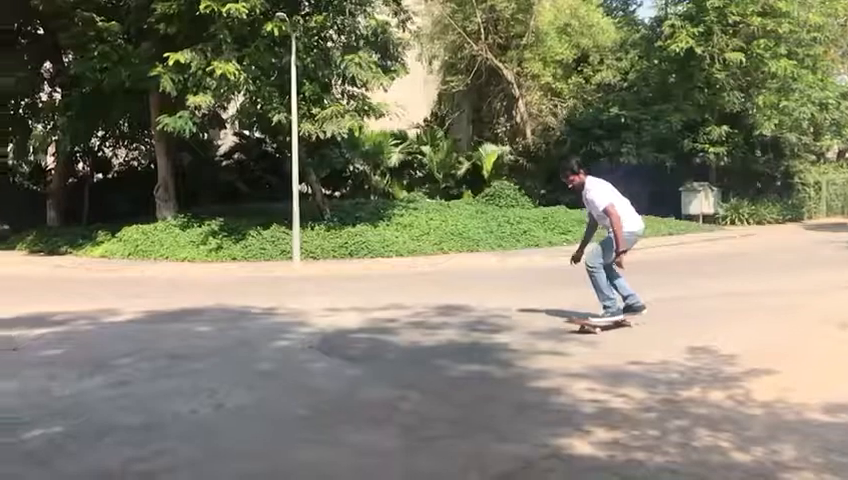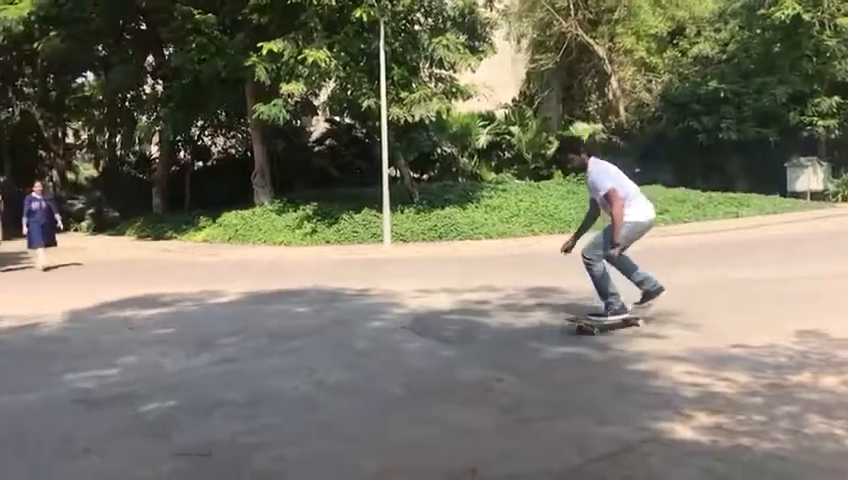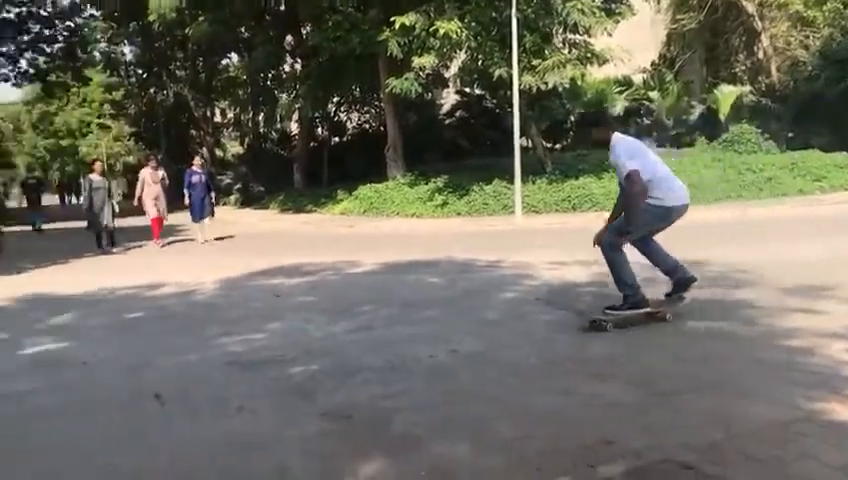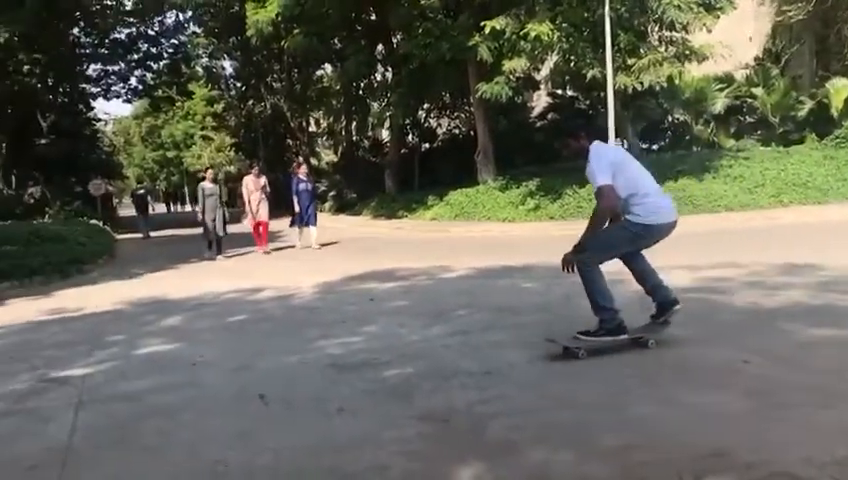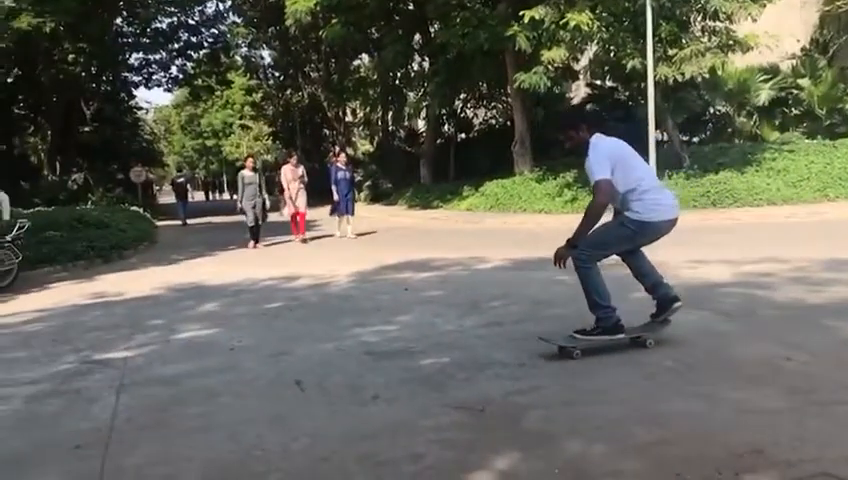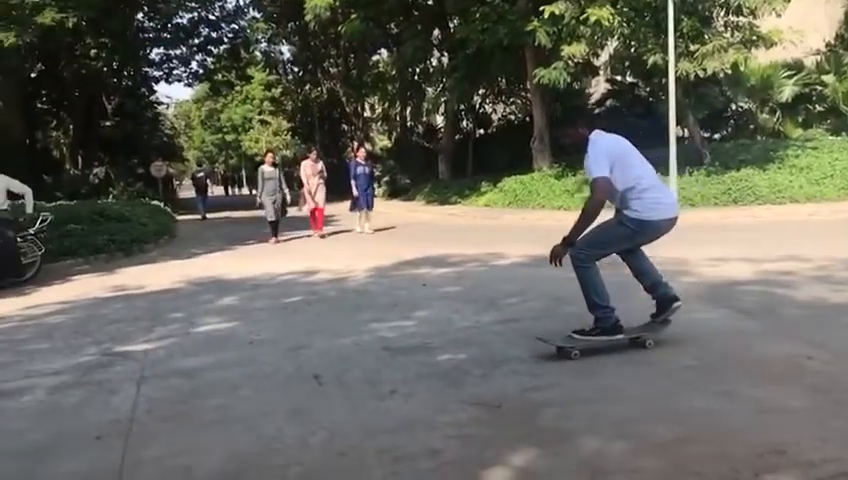
dt=0.4s
person 1, frame 1
left shoulder: (595, 190)
right shoulder: (587, 191)
left elbow: (615, 217)
right elbow: (592, 222)
left wrist: (620, 251)
right wrist: (581, 249)
left hip: (628, 227)
right hip: (629, 228)
left knee: (593, 263)
right knee: (603, 264)
left ankle: (612, 309)
right ankle: (633, 303)
person 1, frame 2
left shoulder: (597, 172)
right shoulder: (593, 173)
left elbow: (617, 203)
right elbow: (594, 211)
left wrist: (615, 243)
right wrist: (574, 238)
left hip: (634, 217)
right hip: (642, 216)
left knee: (591, 255)
right knee: (611, 253)
left ankle: (614, 307)
right ankle: (650, 286)
person 1, frame 3
left shoulder: (619, 150)
right shoulder: (625, 144)
left elbow: (637, 188)
right elbow: (626, 192)
left wrist: (624, 231)
right wrist: (608, 226)
left hip: (665, 202)
right hip: (678, 199)
left knee: (609, 241)
right knee: (639, 236)
left ankle: (634, 299)
right ankle: (681, 277)
person 1, frame 4
left shoulder: (596, 160)
right shoulder: (608, 152)
left elbow: (606, 205)
left wrist: (578, 249)
right wrist: (611, 239)
left hip: (647, 220)
right hip: (667, 215)
left knee: (585, 259)
right knee: (624, 247)
left ankle: (611, 324)
right ankle: (665, 299)
person 1, frame 5
left shoulder: (596, 153)
right shoulder: (610, 144)
left elbow: (601, 200)
left wrist: (571, 244)
right wrist: (613, 236)
left hip: (647, 216)
right hip: (668, 211)
left knee: (583, 254)
right knee: (624, 244)
left ankle: (608, 323)
right ankle: (665, 297)
person 1, frame 6
left shoulder: (596, 150)
right shoulder: (610, 141)
left elbow: (598, 199)
left wrist: (567, 242)
right wrist: (615, 230)
left hip: (646, 215)
right hip: (668, 209)
left knee: (581, 254)
right knee: (624, 243)
left ankle: (607, 323)
right ankle: (665, 296)
